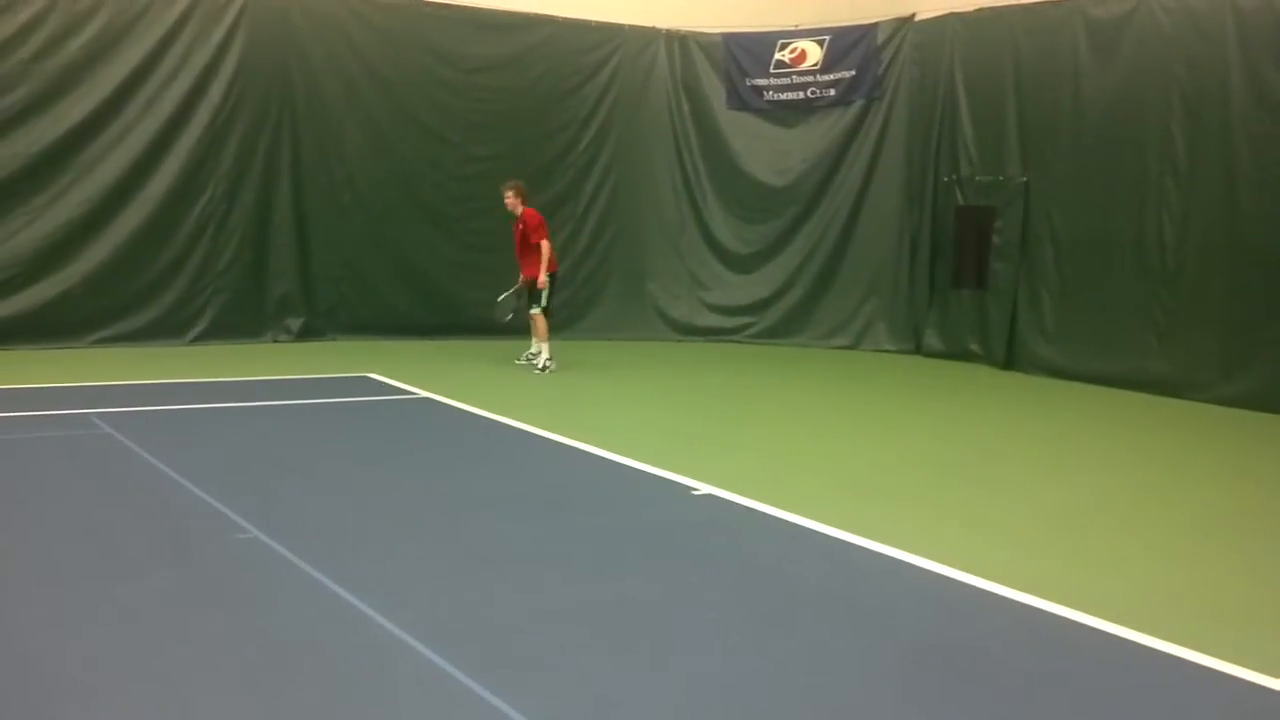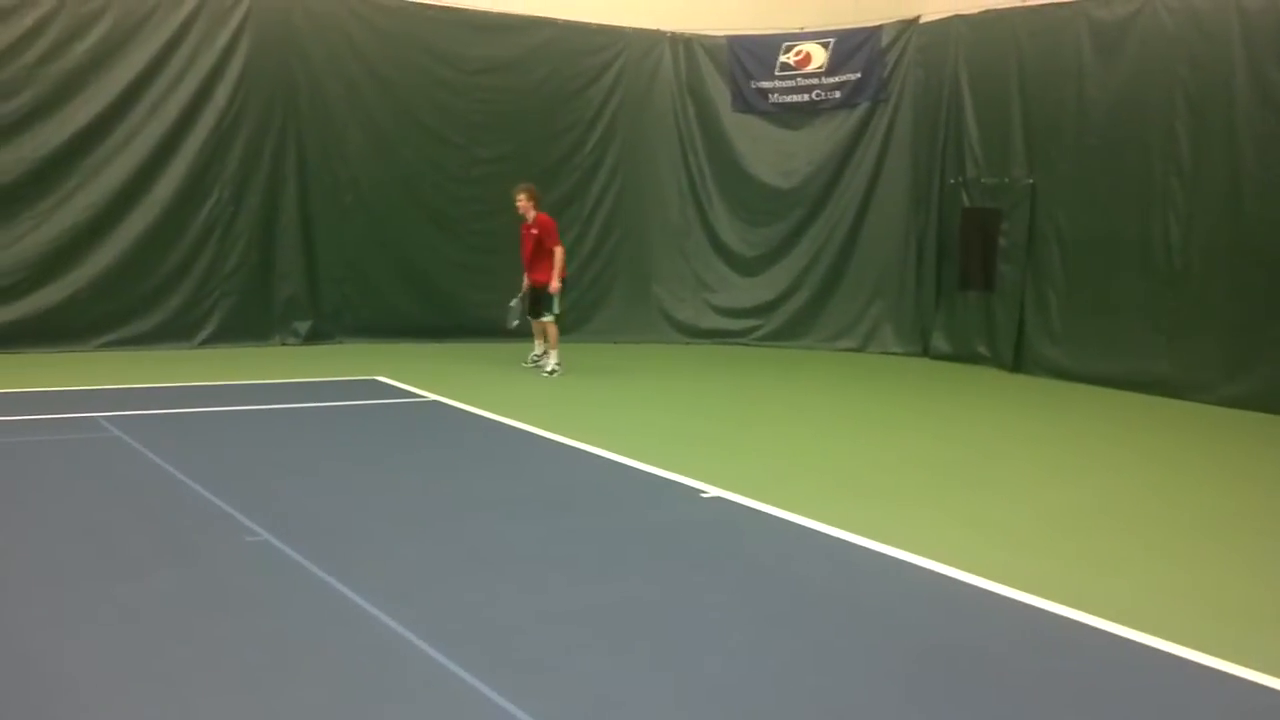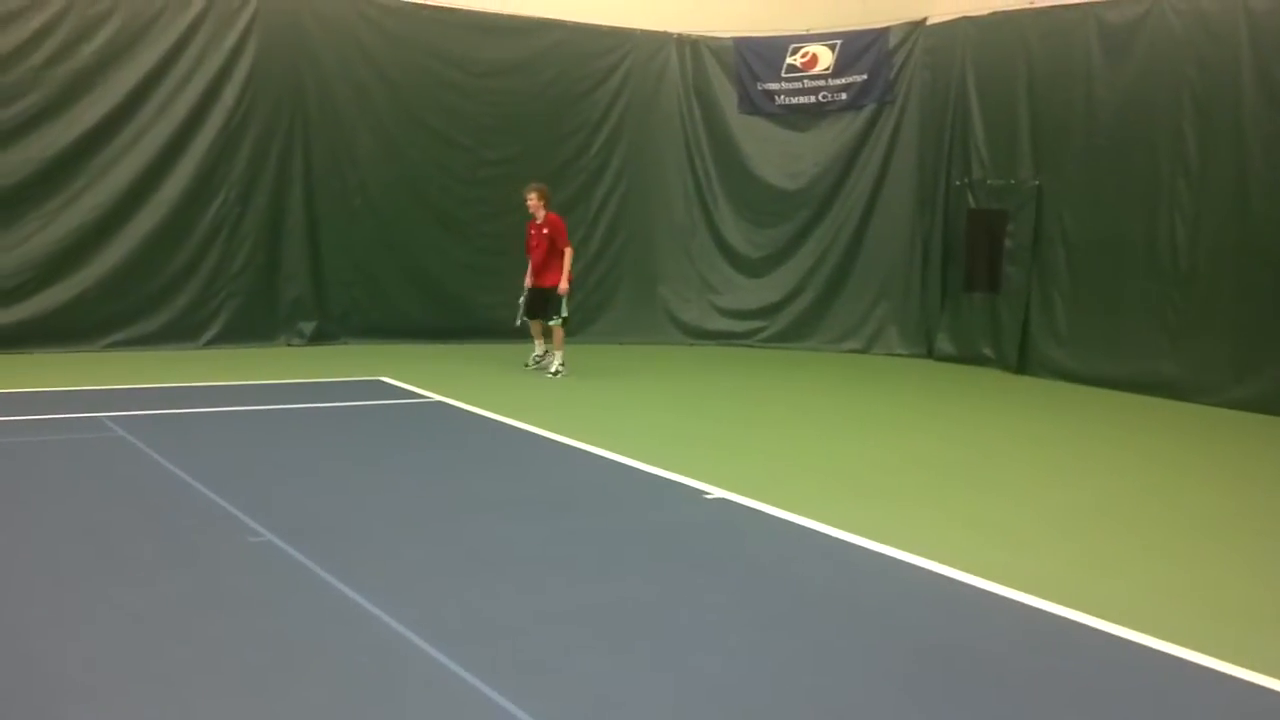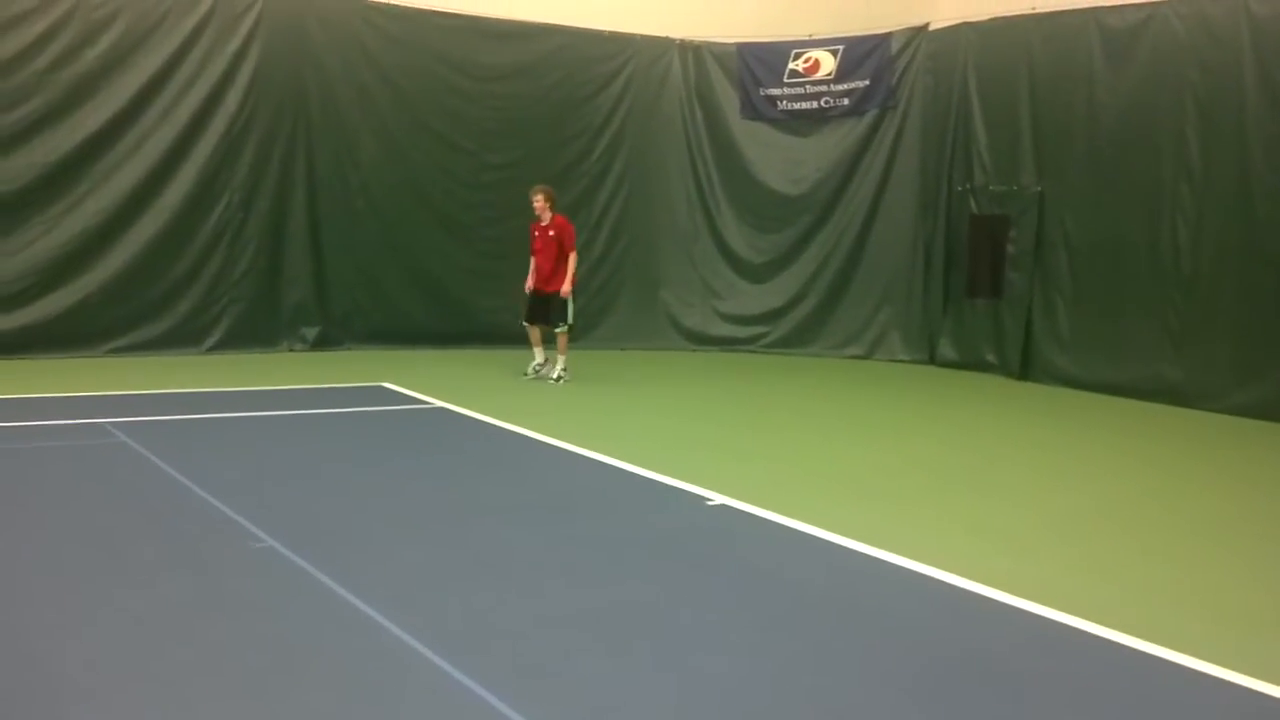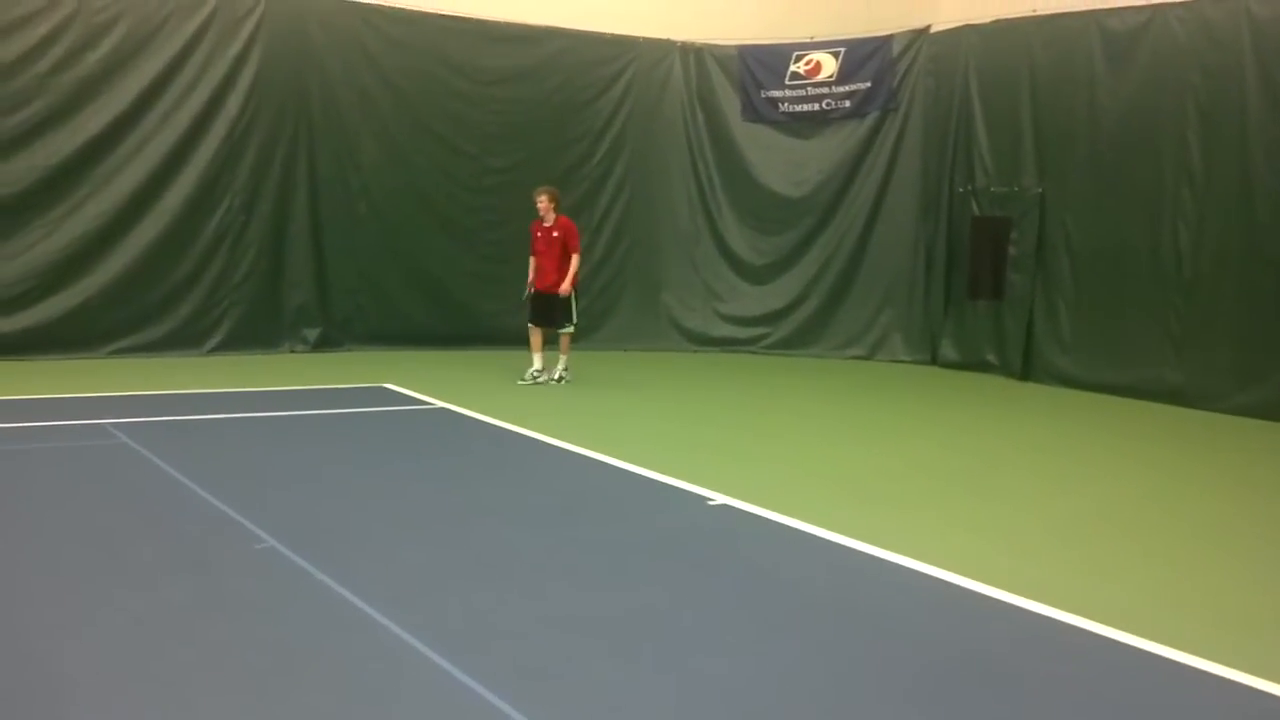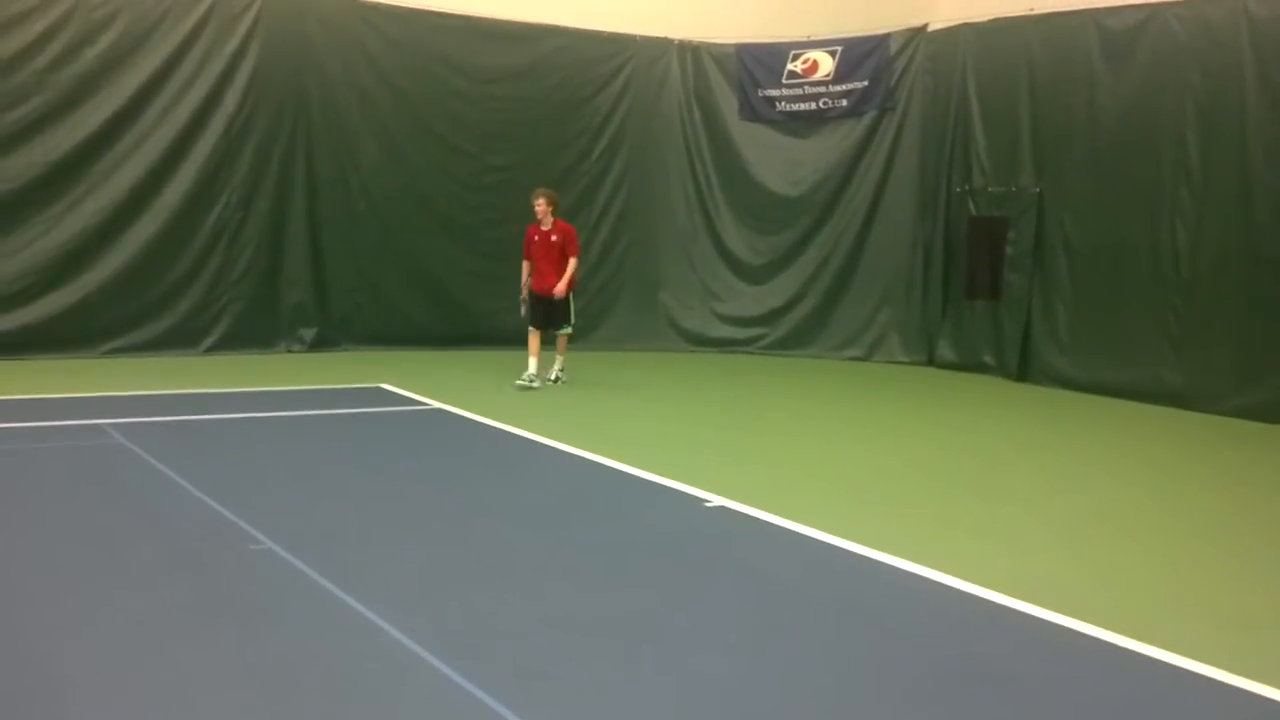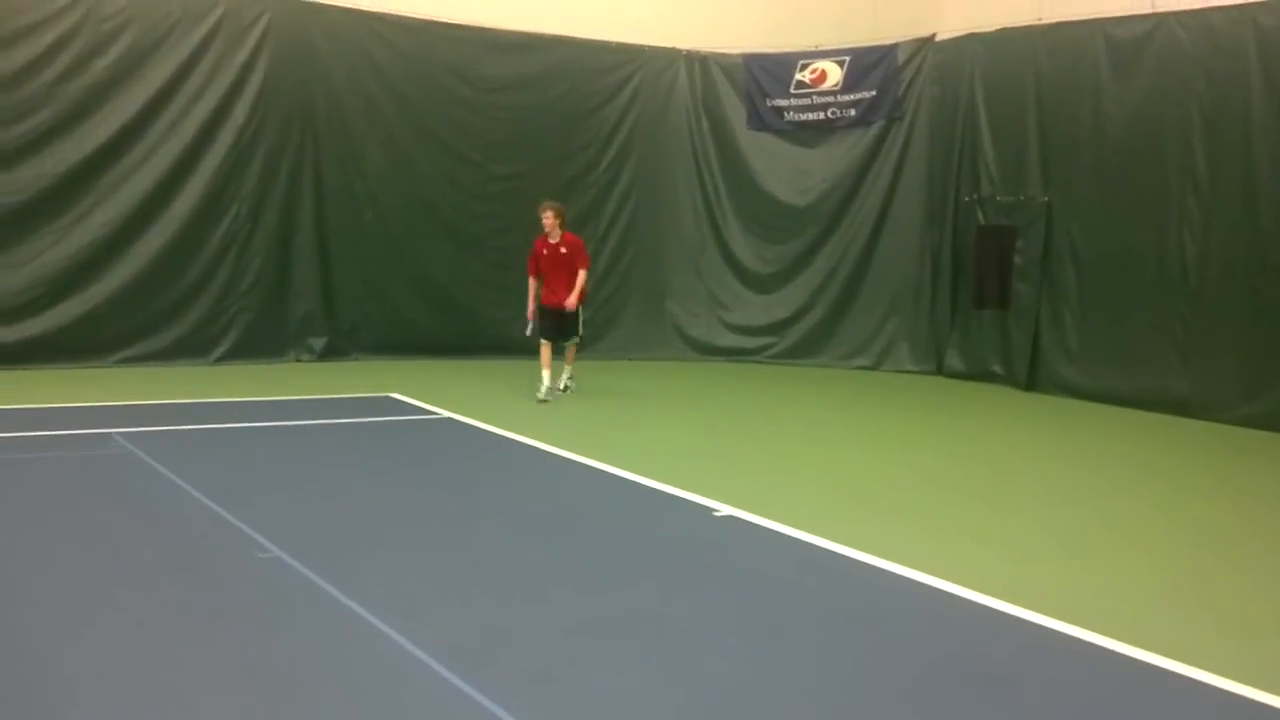
dt=0.1s
person 1, frame 1
left shoulder: (530, 217)
right shoulder: (521, 219)
left elbow: (545, 244)
left wrist: (543, 274)
right wrist: (524, 273)
left hip: (542, 272)
right hip: (534, 273)
left knee: (536, 311)
right knee: (535, 312)
left ankle: (546, 357)
right ankle: (535, 351)
person 1, frame 2
left shoulder: (544, 222)
right shoulder: (525, 225)
left elbow: (558, 250)
left wrist: (556, 278)
right wrist: (526, 276)
left hip: (550, 279)
right hip: (535, 279)
left knee: (548, 318)
right knee: (535, 315)
left ankle: (554, 362)
right ankle: (541, 352)
person 1, frame 3
left shoulder: (555, 221)
right shoulder: (531, 225)
left elbow: (568, 251)
left wrist: (564, 279)
right wrist: (528, 275)
left hip: (556, 281)
right hip: (539, 281)
left knee: (555, 321)
right knee: (531, 316)
left ankle: (559, 363)
right ankle: (541, 352)
person 1, frame 4
left shoulder: (563, 224)
right shoulder: (534, 227)
left elbow: (573, 254)
left wrist: (569, 281)
right wrist: (529, 278)
left hip: (560, 286)
right hip: (539, 285)
left knee: (560, 327)
right knee: (530, 322)
left ankle: (561, 368)
right ankle: (540, 360)
person 1, frame 5
left shoulder: (567, 226)
right shoulder: (535, 227)
left elbow: (576, 255)
left wrist: (568, 281)
right wrist: (531, 277)
left hip: (562, 287)
right hip: (541, 287)
left knee: (565, 328)
right knee: (534, 325)
left ankle: (562, 368)
right ankle: (537, 370)
person 1, frame 6
left shoulder: (566, 230)
right shoulder: (531, 231)
left elbow: (573, 258)
right elbow: (527, 260)
left wrist: (564, 282)
right wrist: (524, 284)
left hip: (560, 289)
right hip: (538, 289)
left knee: (562, 330)
right knee: (534, 329)
left ankle: (559, 368)
right ankle: (532, 374)
person 1, frame 7
left shoulder: (574, 242)
right shoulder: (538, 245)
left elbow: (582, 271)
right elbow: (533, 276)
left wrist: (575, 295)
right wrist: (531, 303)
left hip: (570, 301)
right hip: (548, 302)
left knee: (571, 341)
right knee: (545, 341)
left ankle: (567, 377)
right ankle: (546, 386)
